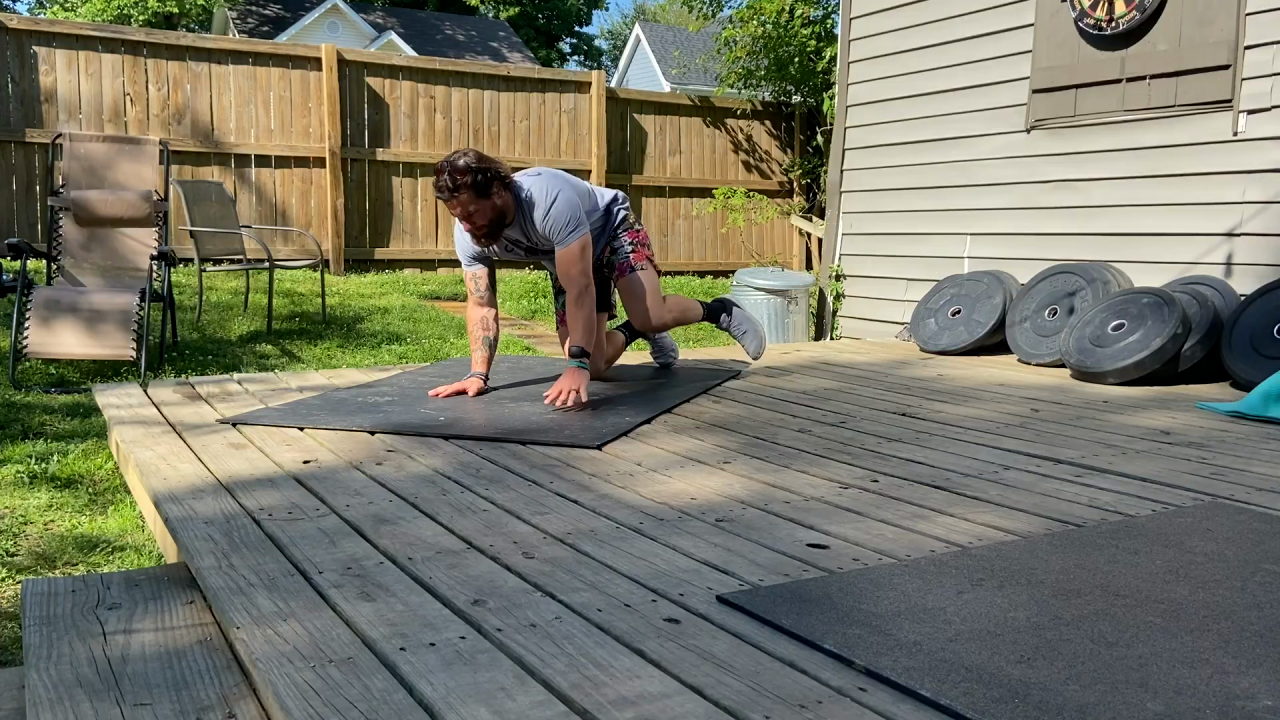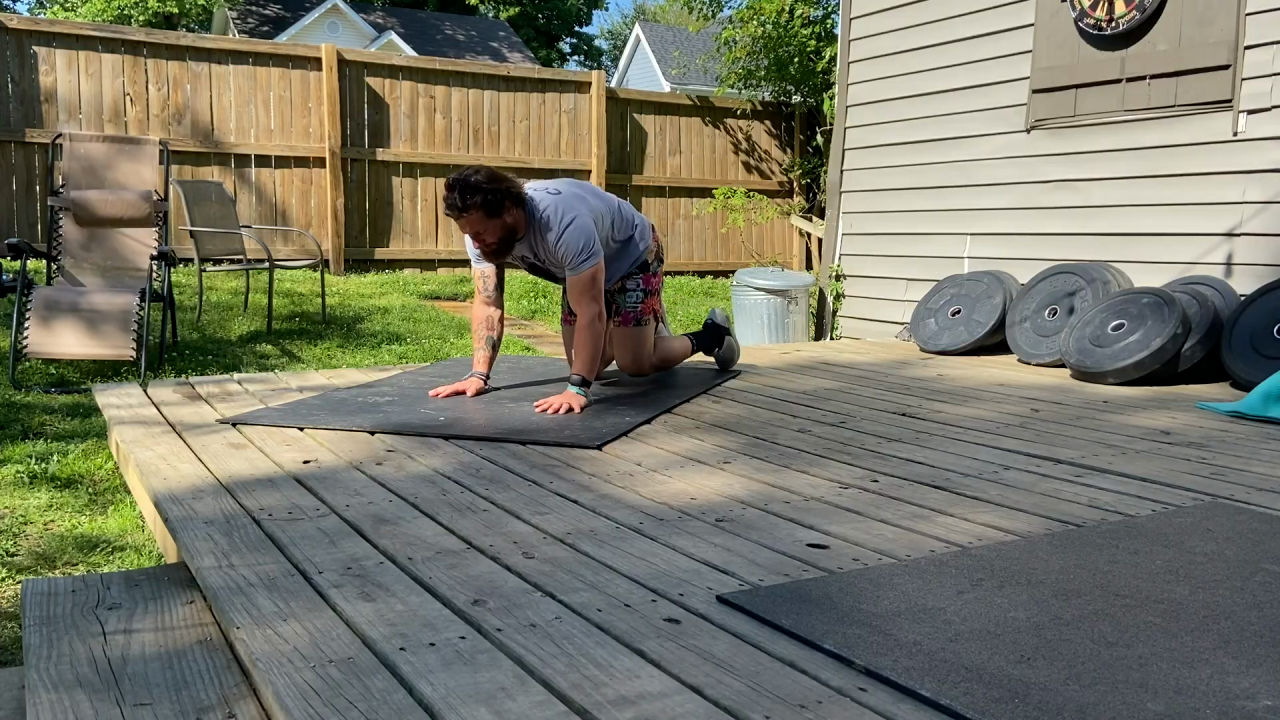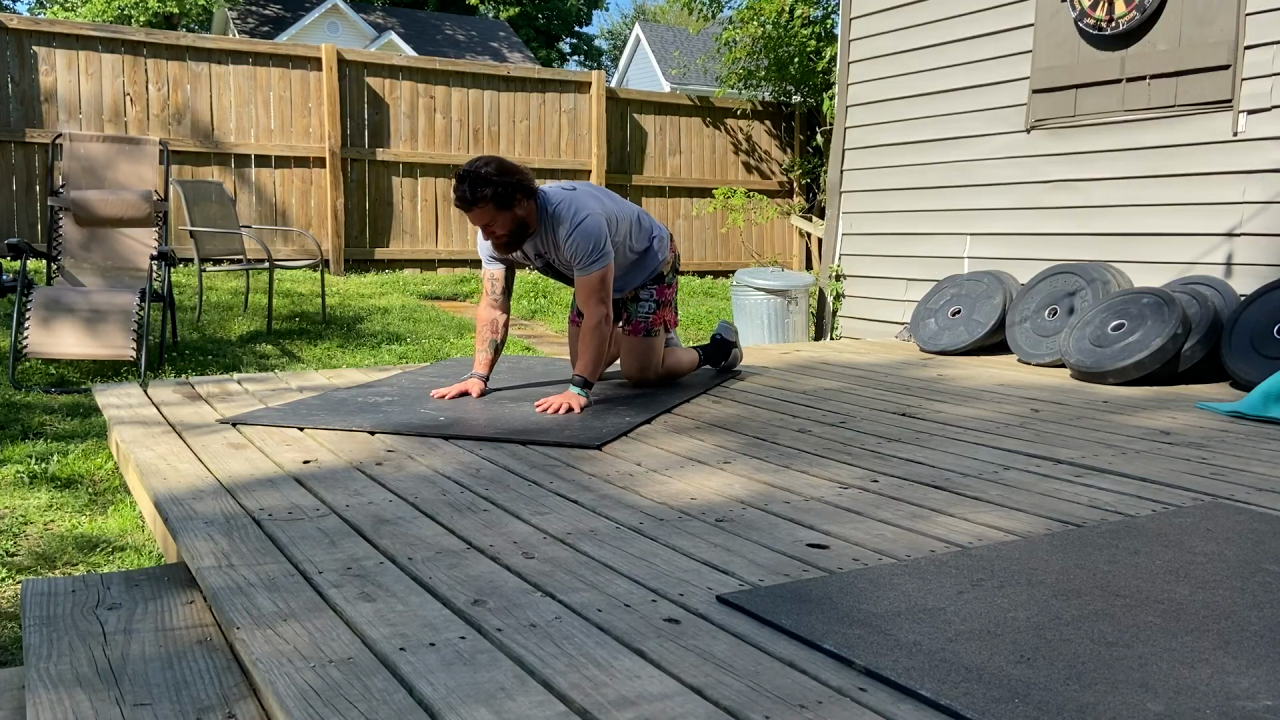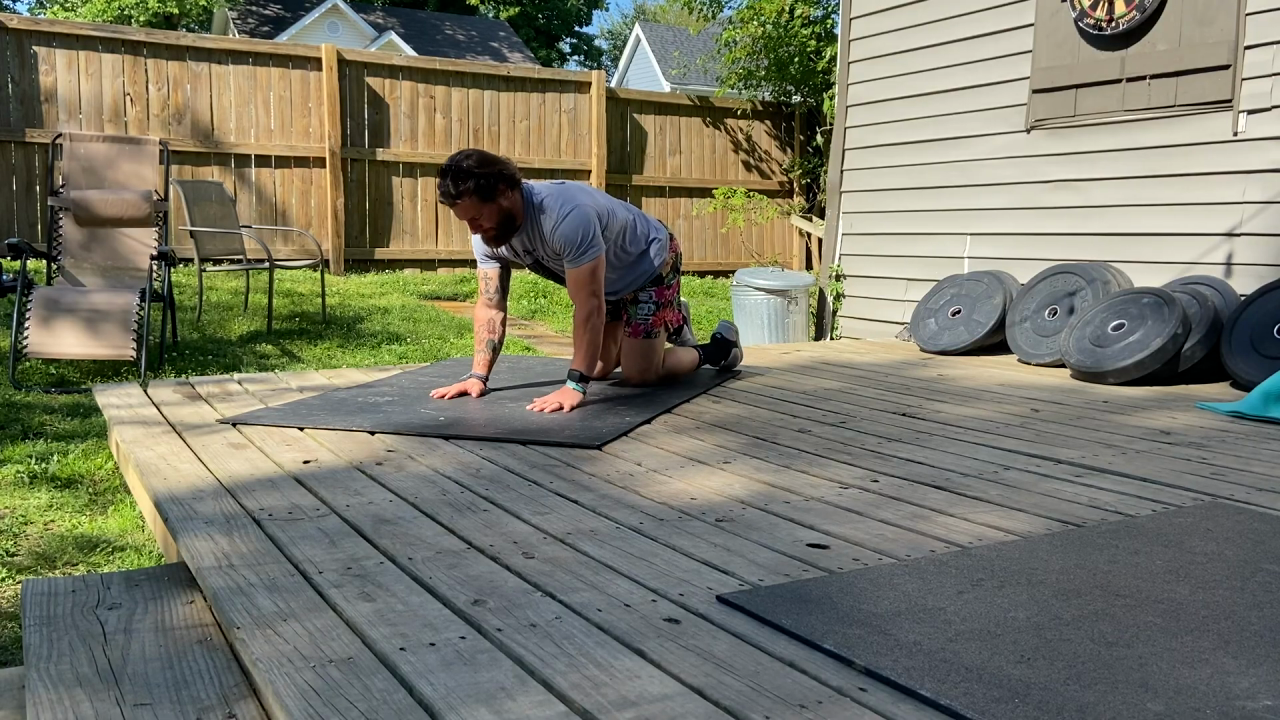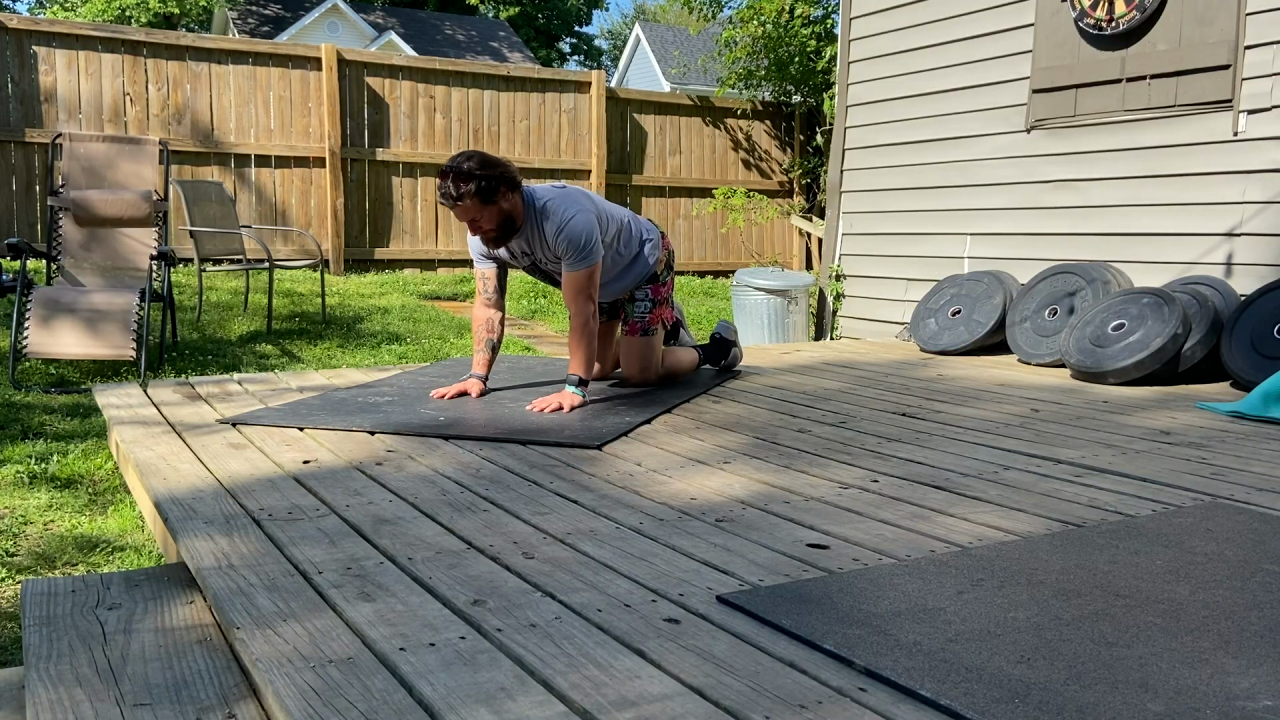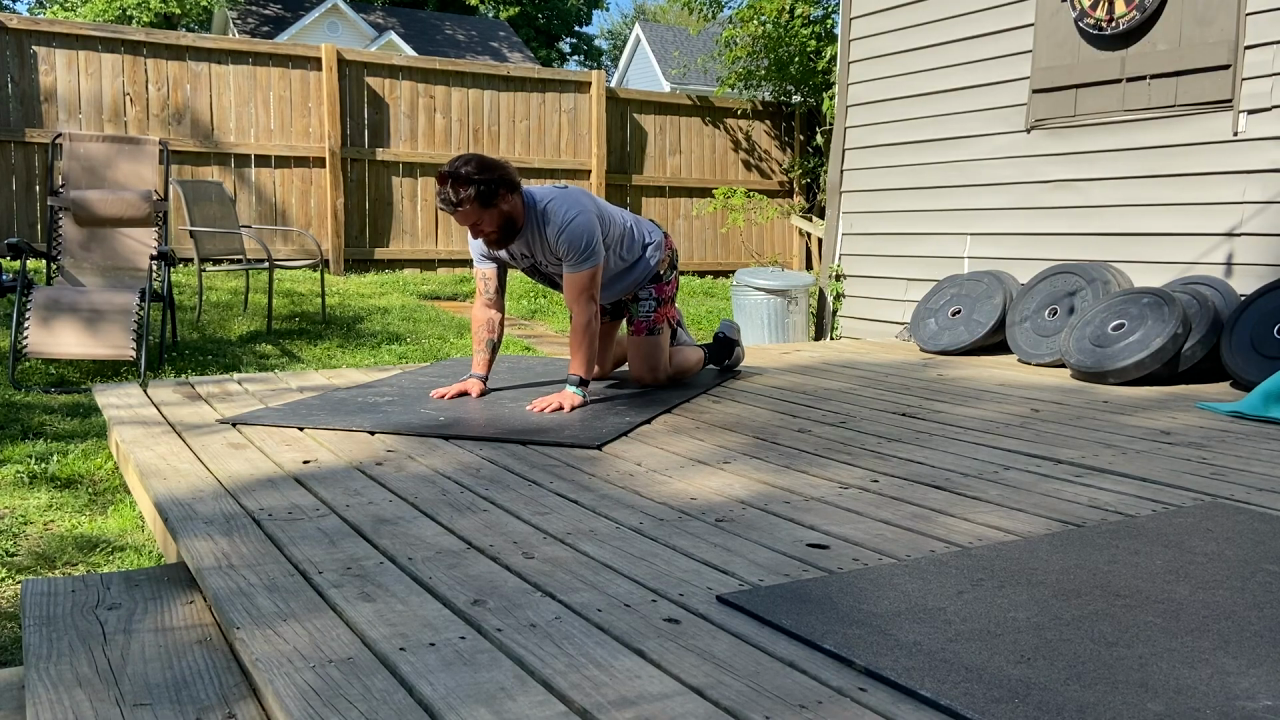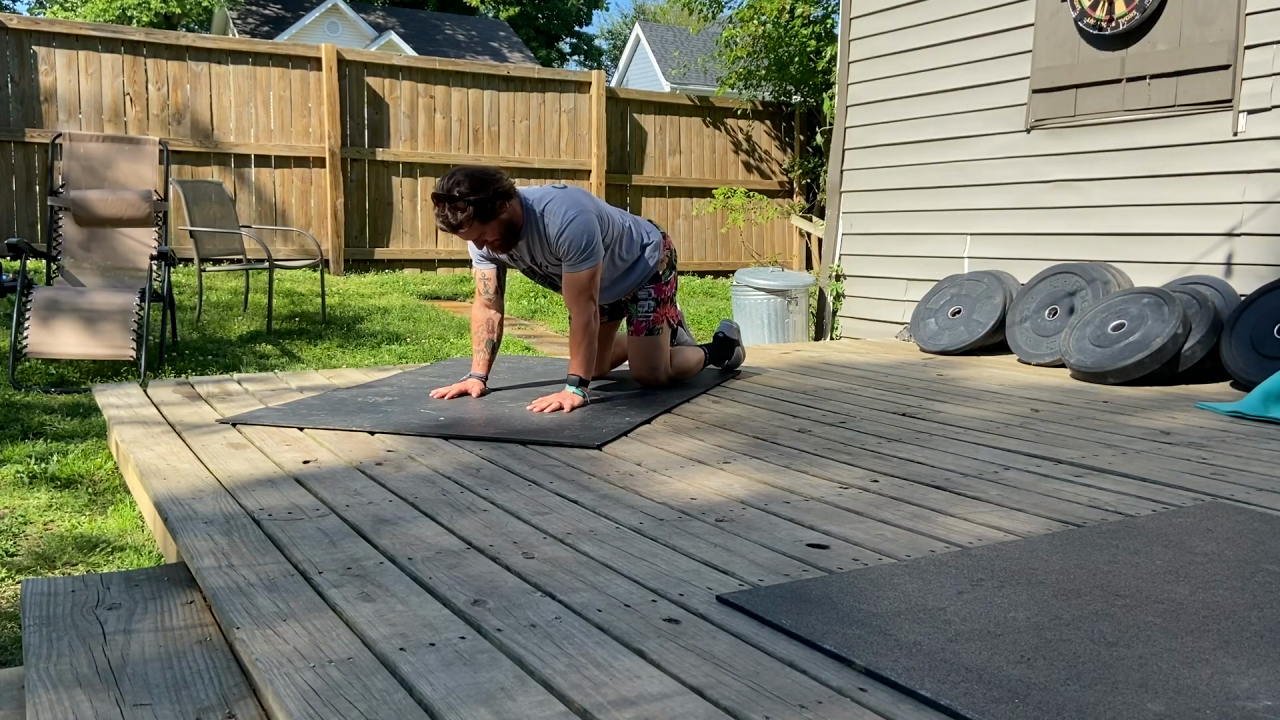
dt=0.4s
person 1, frame 1
left shoulder: (550, 202)
right shoulder: (468, 232)
left elbow: (580, 289)
right elbow: (481, 306)
left wrist: (576, 365)
right wrist: (478, 375)
left hip: (612, 231)
right hip: (566, 261)
left knee: (651, 316)
right knee: (595, 365)
left ankle: (719, 310)
right ankle: (630, 331)
person 1, frame 2
left shoulder: (564, 223)
right shoulder: (481, 231)
left elbow: (589, 312)
right elbow: (487, 306)
left wrist: (576, 389)
right wrist: (478, 374)
left hip: (632, 255)
right hip: (585, 272)
left knee: (635, 363)
right knee: (586, 365)
left ankle: (712, 335)
right ankle: (637, 327)
person 1, frame 3
left shoulder: (577, 222)
right shoulder: (494, 233)
left elbow: (597, 313)
right elbow: (494, 307)
left wrist: (579, 389)
right wrist: (478, 376)
left hip: (649, 263)
right hip: (598, 275)
left knee: (640, 373)
right knee: (587, 364)
left ankle: (718, 348)
right ankle: (651, 331)
person 1, frame 4
left shoulder: (565, 216)
right shoulder: (487, 234)
left elbow: (589, 306)
right elbow: (490, 306)
left wrist: (575, 386)
right wrist: (478, 376)
left hip: (650, 261)
right hip: (604, 277)
left knee: (640, 375)
right knee: (597, 368)
left ankle: (719, 347)
right ankle: (671, 324)
person 1, frame 5
left shoulder: (566, 218)
right shoulder: (483, 236)
left elbow: (583, 311)
right elbow: (488, 307)
left wrist: (574, 388)
right wrist: (477, 376)
left hip: (644, 262)
right hip: (597, 279)
left knee: (640, 375)
right knee: (597, 368)
left ankle: (718, 347)
right ankle: (665, 329)
person 1, frame 6
left shoulder: (567, 217)
right shoulder: (484, 235)
left elbow: (584, 310)
right elbow: (488, 306)
left wrist: (575, 388)
right wrist: (477, 375)
left hip: (647, 262)
right hip: (600, 280)
left knee: (650, 375)
right knee: (596, 367)
left ankle: (721, 346)
right ankle: (663, 331)
person 1, frame 7
left shoulder: (566, 218)
right shoulder: (482, 231)
left elbow: (583, 310)
right elbow: (487, 306)
left wrist: (575, 388)
right wrist: (477, 376)
left hip: (645, 263)
right hip: (597, 278)
left knee: (651, 374)
right knee: (595, 366)
left ankle: (722, 346)
right ankle: (665, 330)
